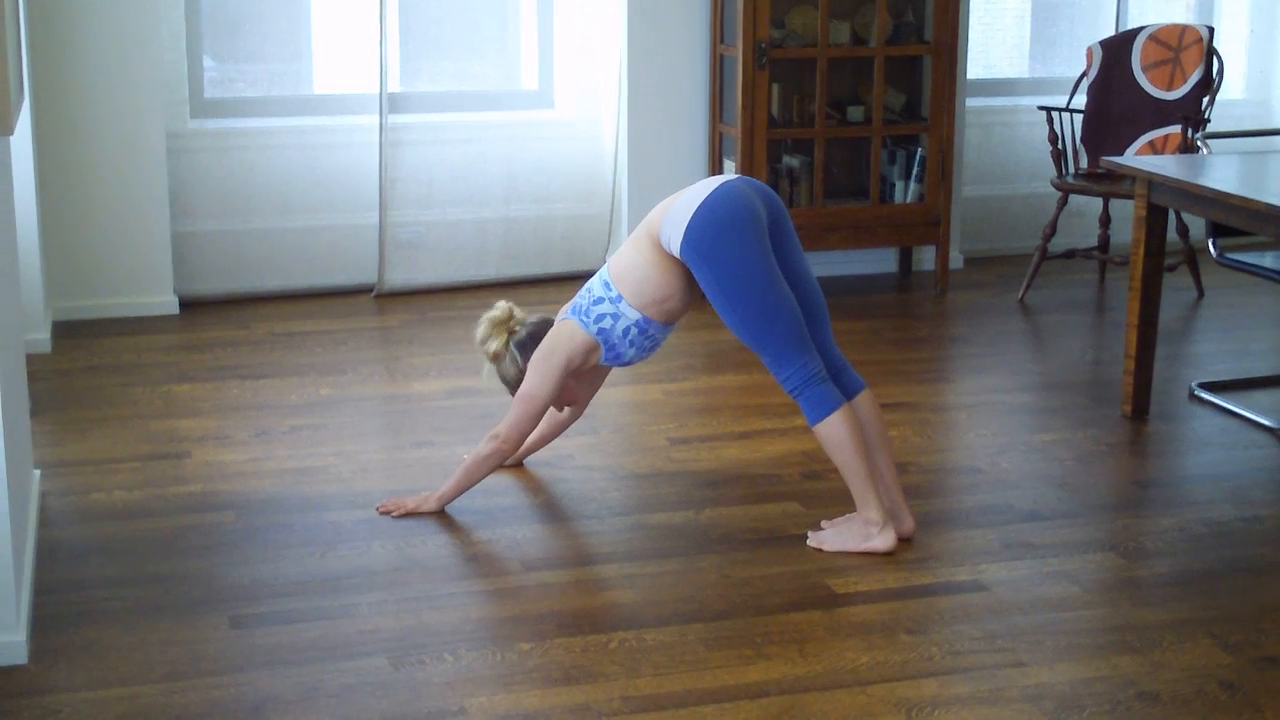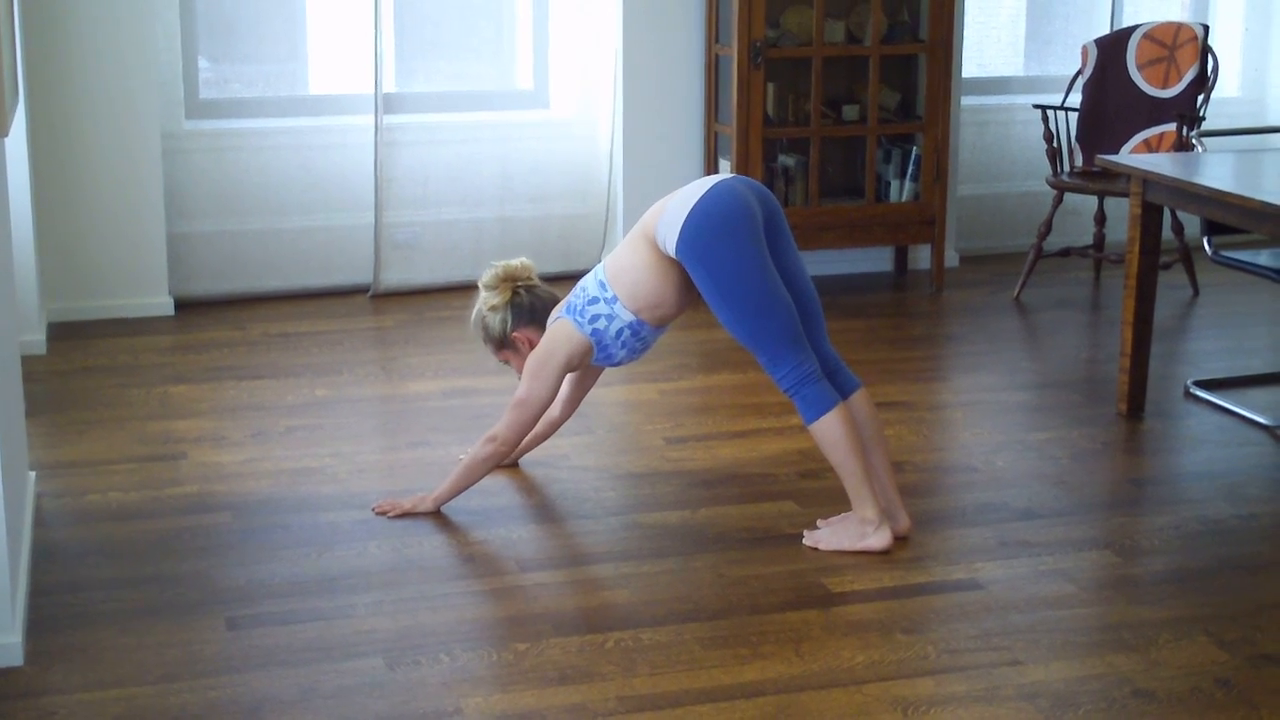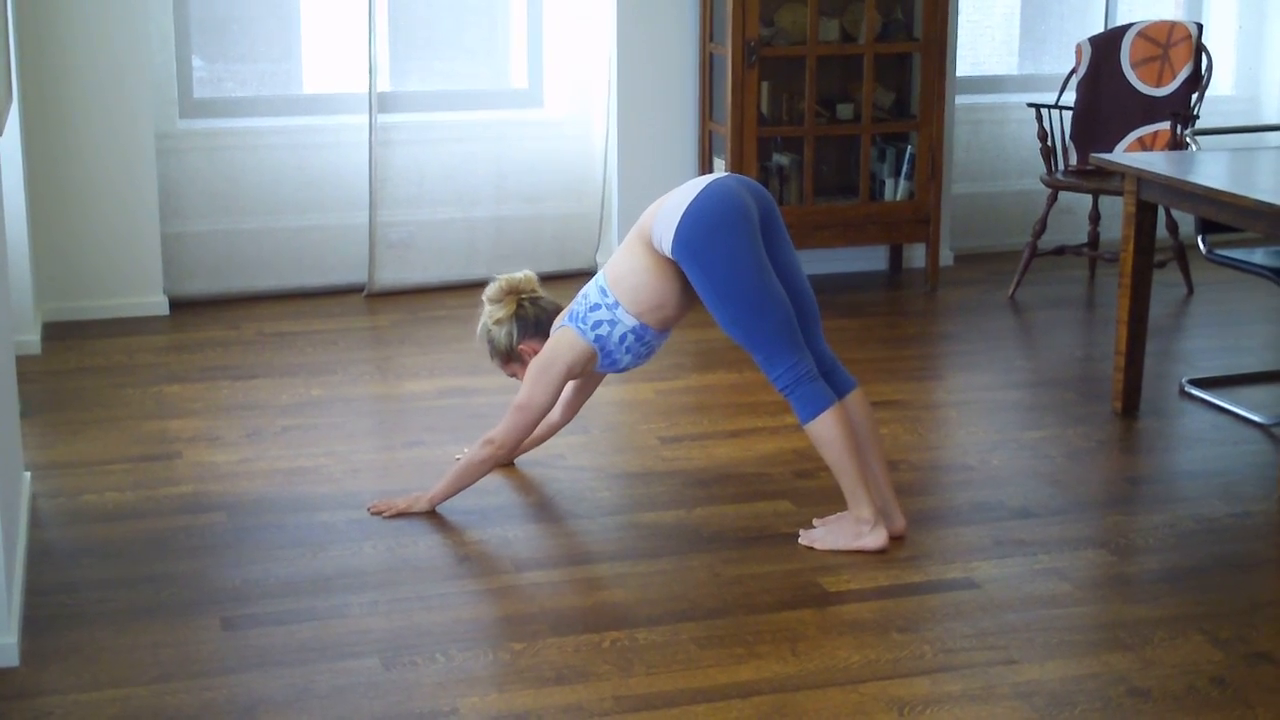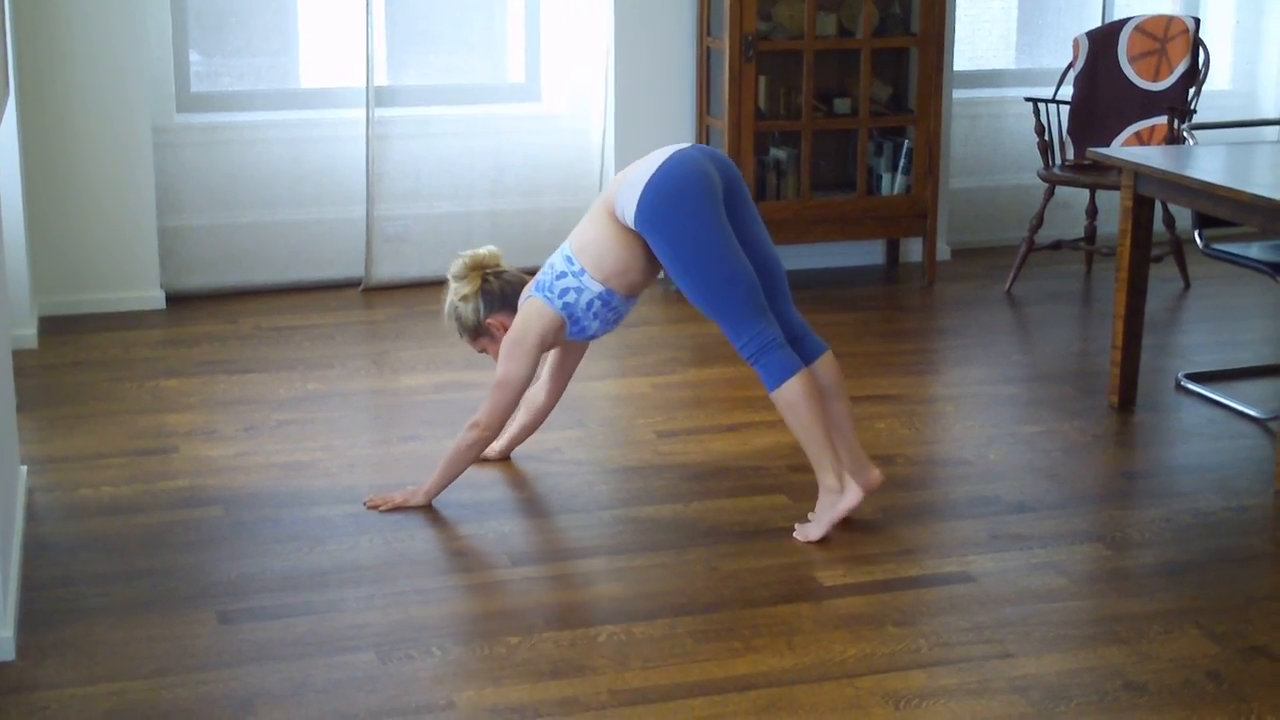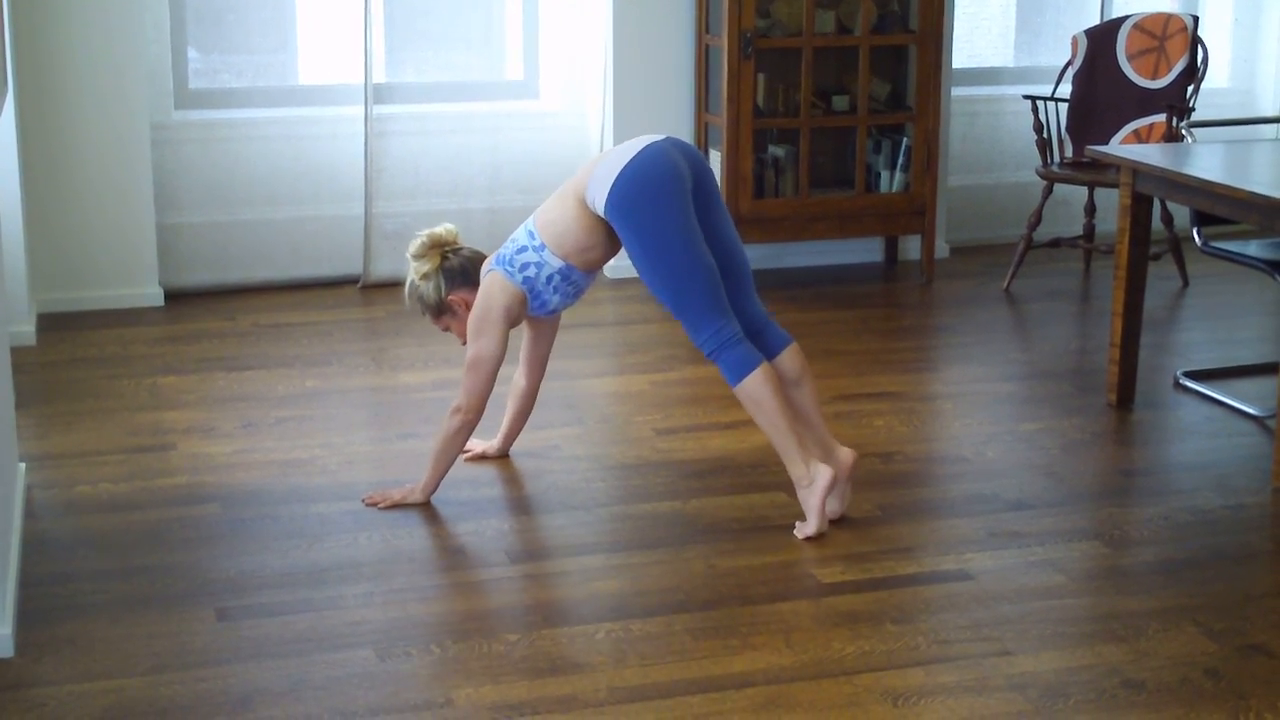
dt=0.7s
person 1, frame 1
left shoulder: (560, 346)
right shoulder: (592, 335)
left elbow: (503, 438)
right elbow: (570, 407)
left wrist: (436, 498)
right wrist: (521, 454)
left hip: (712, 226)
right hip: (738, 201)
left knee: (803, 375)
right knee: (825, 362)
left ankle: (874, 524)
right ankle: (894, 510)
person 1, frame 2
left shoulder: (559, 341)
right shoulder: (584, 326)
left elbow: (500, 438)
right elbow: (562, 406)
left wrist: (432, 499)
right wrist: (513, 454)
left hip: (708, 226)
right hip: (735, 200)
left knee: (798, 374)
right knee: (820, 361)
left ankle: (870, 521)
right ankle: (889, 508)
person 1, frame 3
left shoulder: (561, 348)
right shoulder: (586, 333)
left elbow: (497, 441)
right elbow: (564, 408)
left wrist: (428, 498)
right wrist: (511, 452)
left hip: (703, 225)
right hip: (728, 199)
left knee: (794, 374)
right knee: (815, 361)
left ankle: (867, 522)
right ankle: (885, 507)
person 1, frame 4
left shoulder: (530, 322)
right shoulder: (562, 308)
left elbow: (483, 425)
right elbow: (547, 390)
left wrist: (424, 492)
right wrist: (504, 447)
left hip: (667, 194)
right hip: (696, 168)
left knee: (760, 341)
right knee: (785, 325)
left ankle: (836, 485)
right ankle: (856, 466)
person 1, frame 5
left shoulder: (493, 297)
right shoulder: (526, 285)
left elbow: (464, 410)
right elbow: (530, 376)
left wrist: (423, 488)
right wrist: (501, 444)
left hip: (638, 182)
right hip: (668, 159)
left knee: (718, 338)
right knee: (750, 321)
left ankle: (810, 474)
right ankle: (831, 451)
